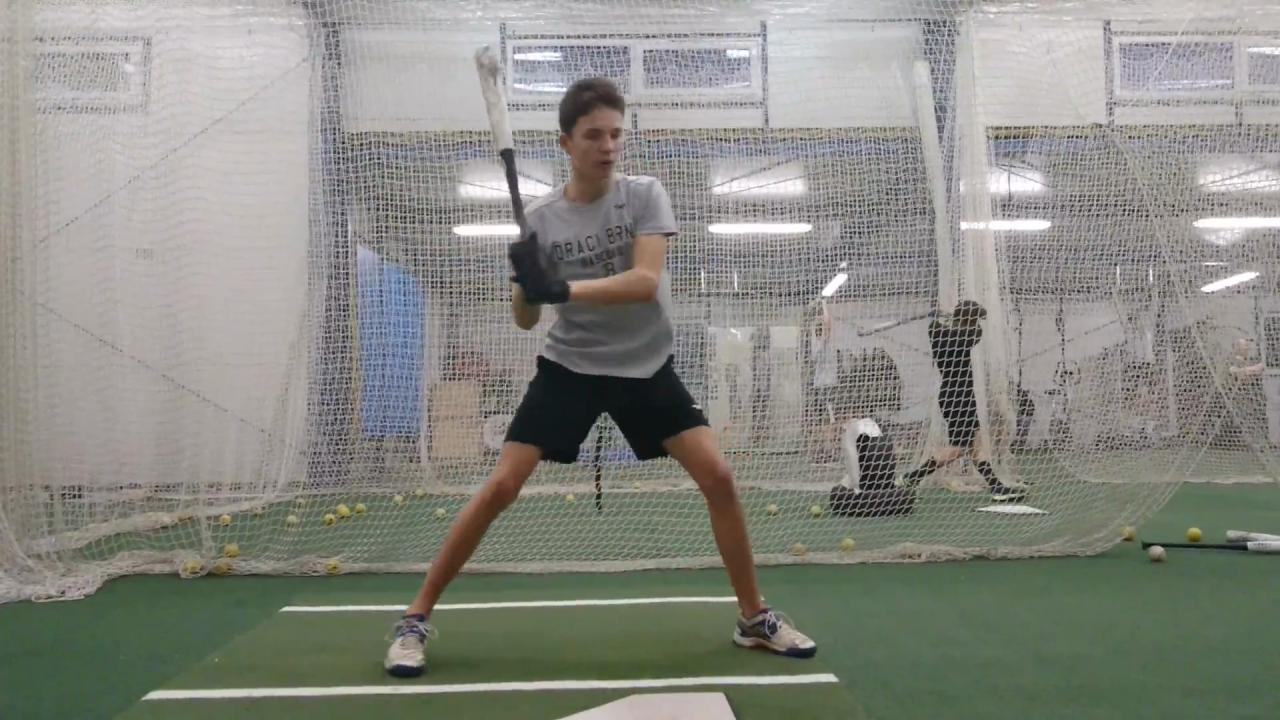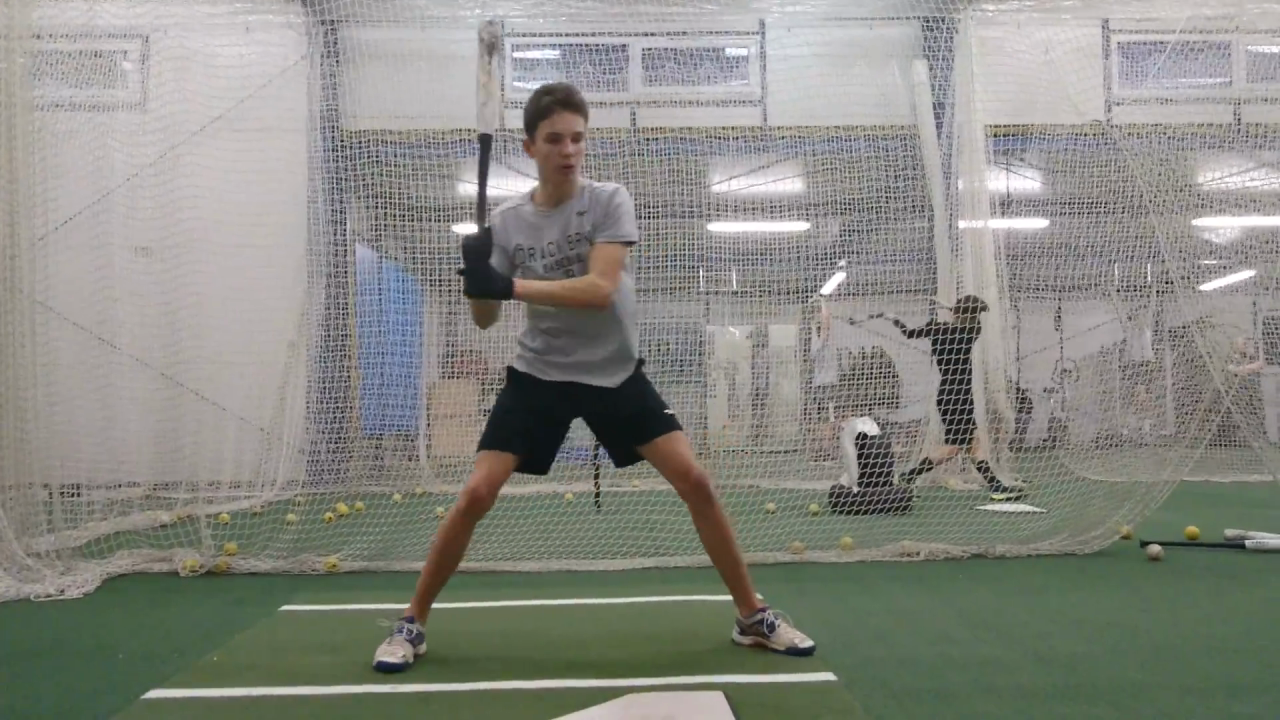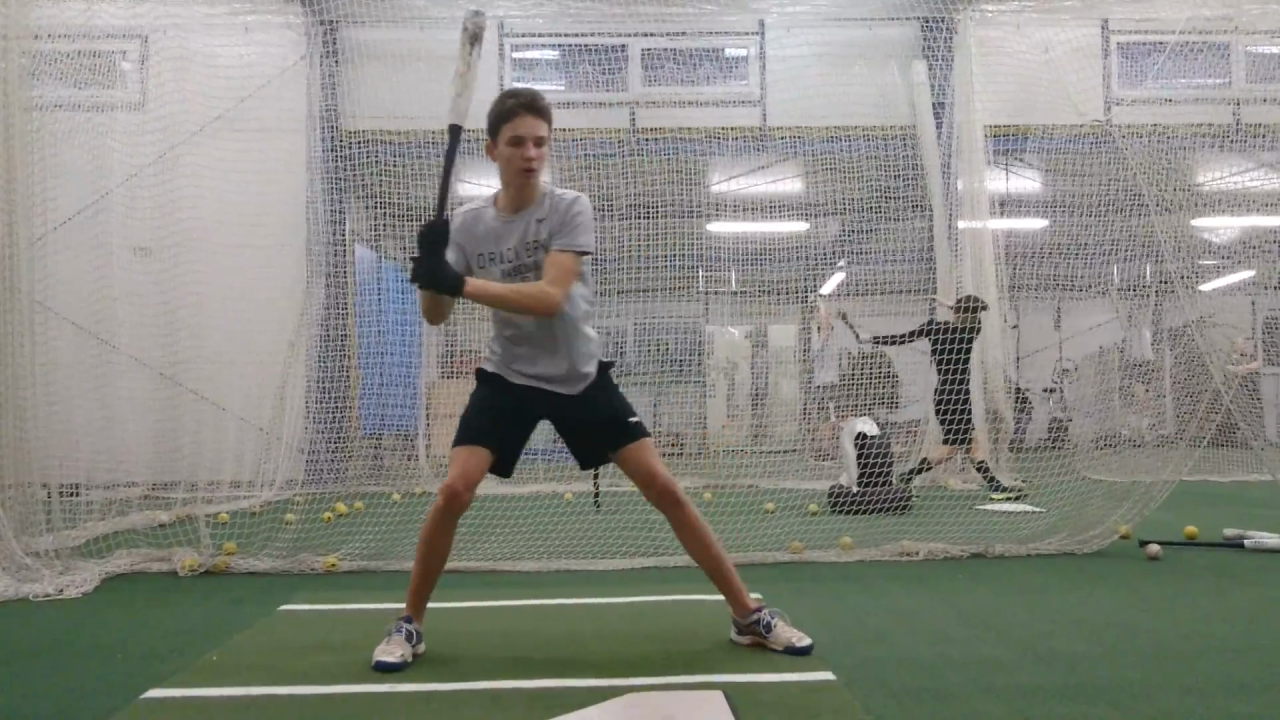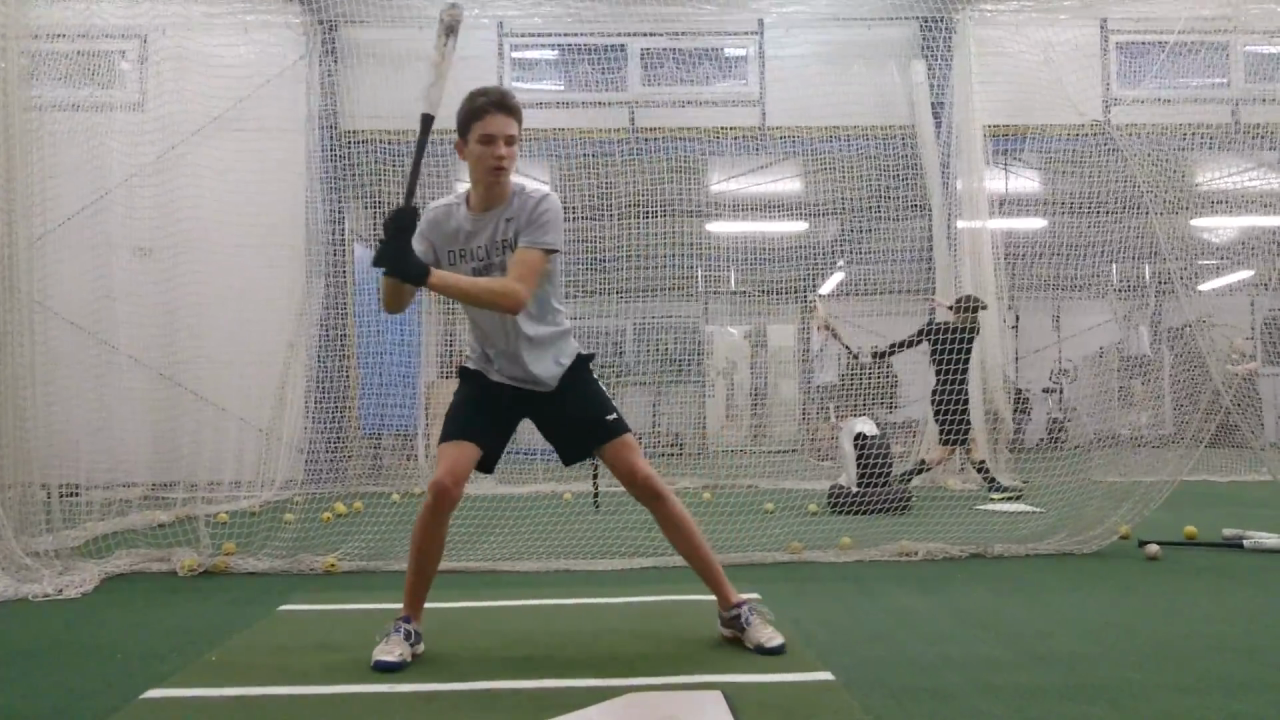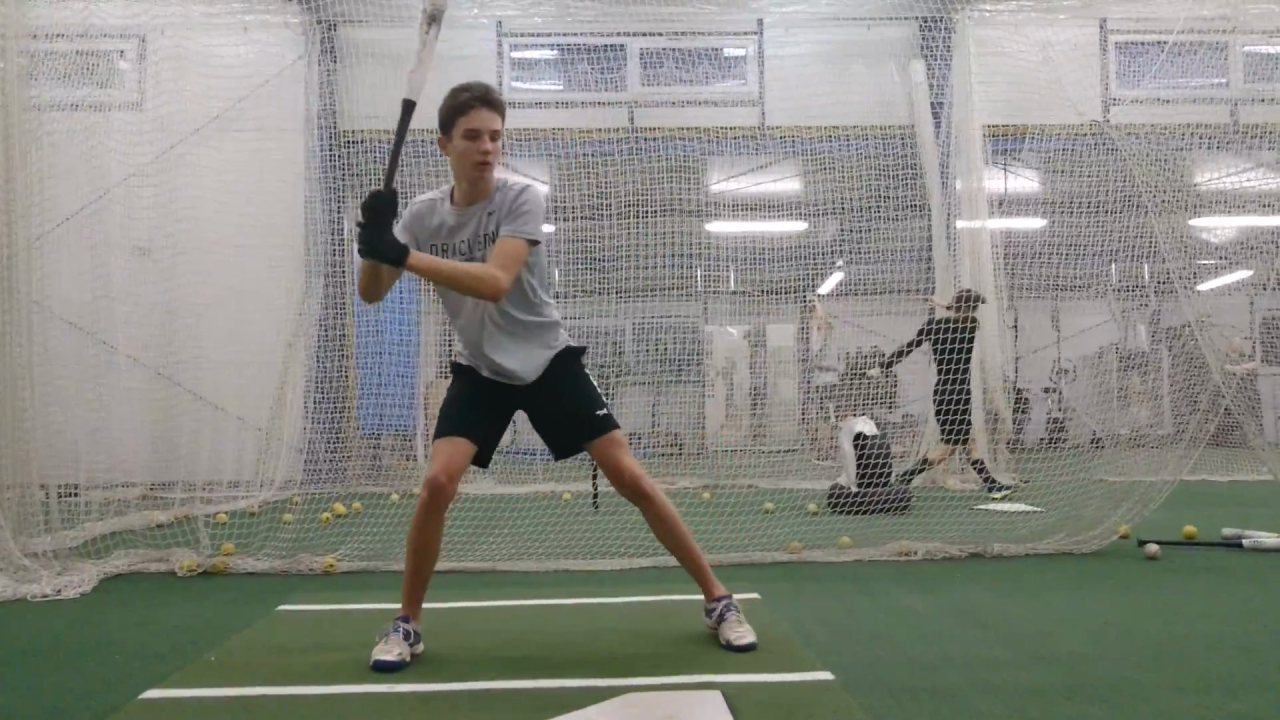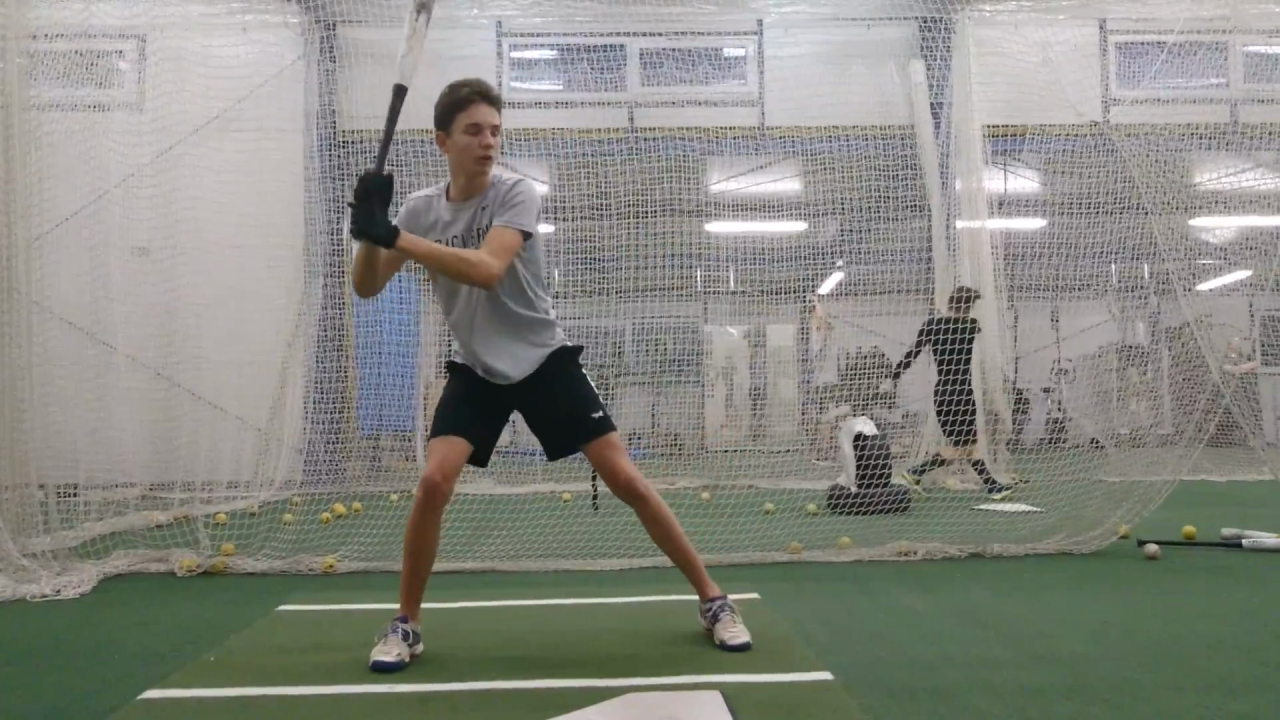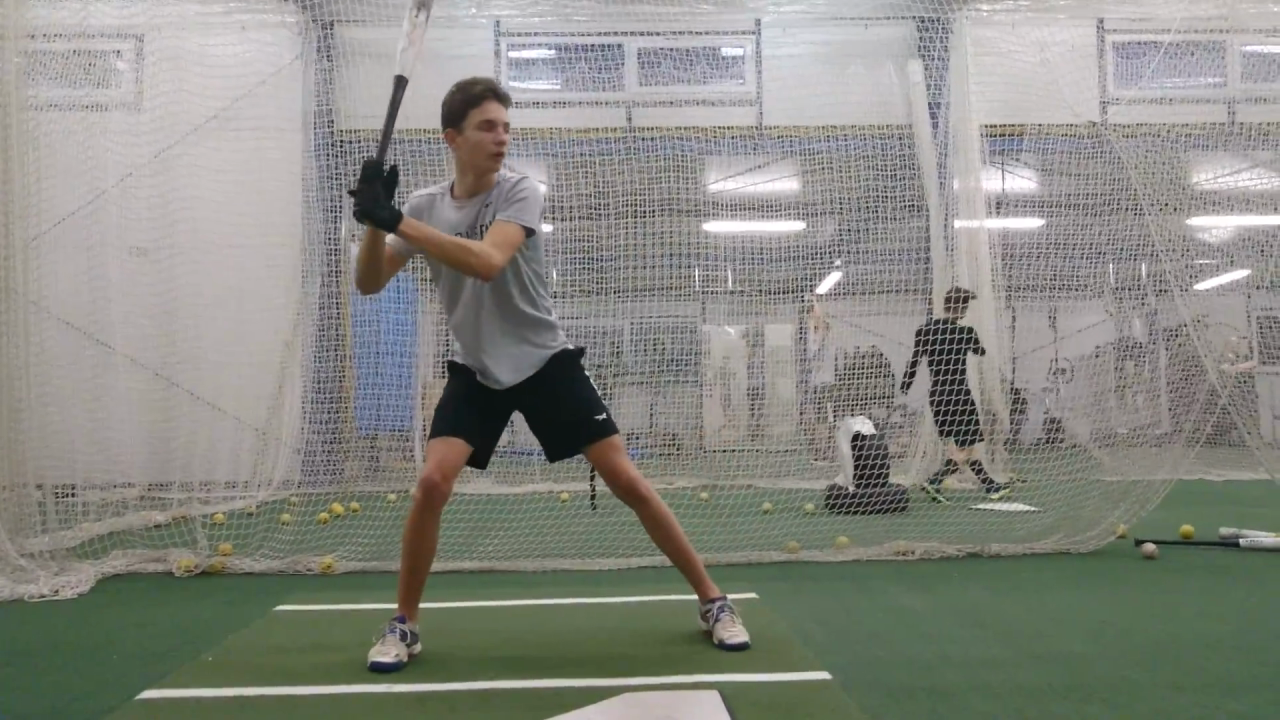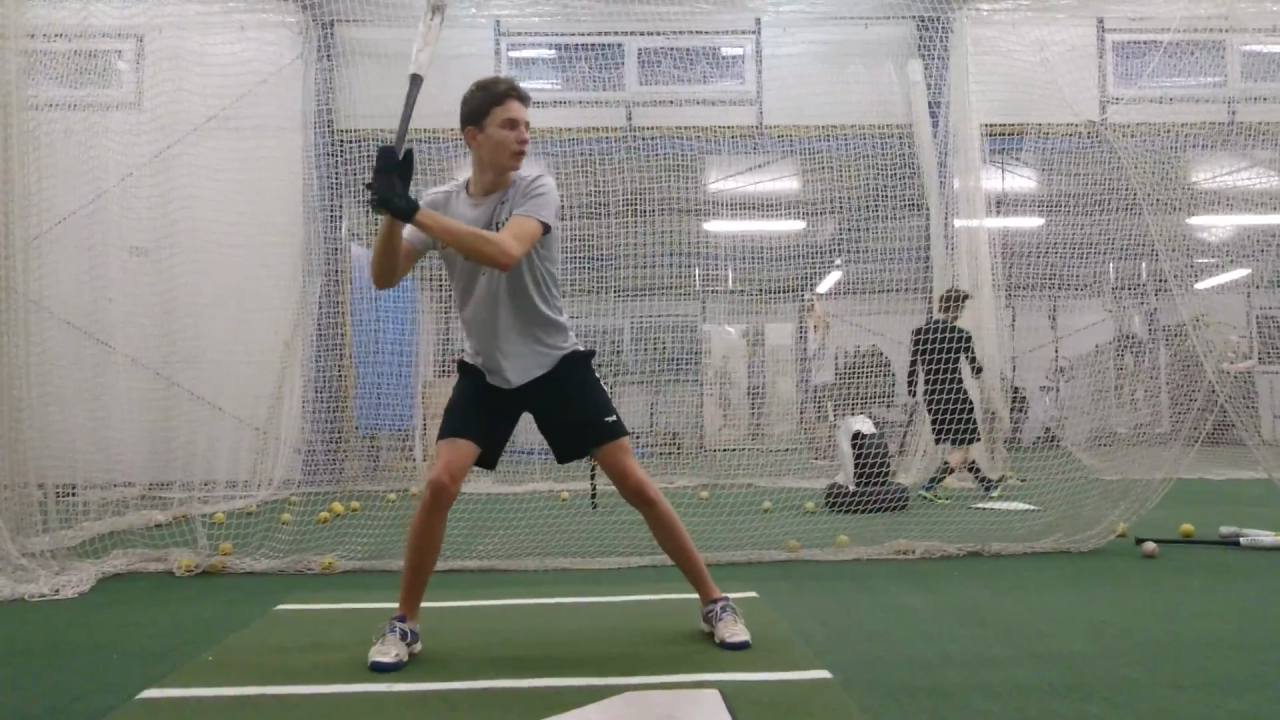
dt=0.1s
person 1, frame 1
left shoulder: (645, 193)
right shoulder: (542, 216)
left elbow: (649, 280)
right elbow: (525, 319)
left wrist: (568, 289)
right wrist: (526, 283)
left hip: (645, 365)
right hip: (568, 369)
left knee: (717, 477)
right knee: (500, 487)
left ankle: (755, 617)
right ankle: (416, 618)
person 1, frame 2
left shoulder: (610, 201)
right shoulder: (505, 220)
left elbow: (599, 292)
right elbow: (483, 319)
left wrist: (510, 285)
right wrist: (478, 278)
left hip: (614, 371)
right hip: (537, 375)
left knee: (694, 483)
right knee: (476, 495)
left ankle: (753, 615)
right ankle: (412, 622)
person 1, frame 3
left shoulder: (571, 208)
right shoulder: (468, 223)
left elbow: (550, 299)
right elbow: (434, 315)
left wrist: (462, 283)
right wrist: (432, 275)
left hip: (578, 375)
right hip: (506, 378)
left knee: (663, 487)
right knee: (454, 490)
left ankle: (748, 614)
right ankle: (410, 623)
person 1, frame 4
left shoulder: (539, 206)
right shoulder: (439, 219)
left elbow: (513, 295)
right elbow: (394, 304)
left wrist: (424, 271)
right wrist: (394, 259)
left hip: (557, 368)
right hip: (488, 374)
left knee: (643, 480)
right knee: (443, 486)
left ankle: (733, 607)
right ankle: (408, 623)
person 1, frame 5
left shoulder: (522, 199)
right shoulder: (423, 213)
left elbow: (496, 283)
right elbow: (369, 294)
left wrist: (405, 256)
right wrist: (375, 245)
left hip: (547, 360)
right hip: (479, 370)
left knee: (630, 477)
right knee: (437, 483)
left ankle: (717, 599)
right ankle: (407, 623)
person 1, frame 6
left shoulder: (517, 193)
right shoulder: (421, 209)
left elbow: (486, 270)
right elbow: (365, 287)
left wrist: (394, 232)
right wrist: (370, 230)
left hip: (543, 360)
right hip: (476, 369)
left knee: (626, 479)
right knee: (434, 483)
left ankle: (712, 599)
right ankle: (406, 623)
person 1, frame 7
left shoulder: (521, 191)
right shoulder: (426, 206)
left elbow: (488, 263)
right elbow: (368, 284)
left wrist: (397, 221)
right wrist: (374, 218)
left hip: (546, 361)
right hip: (476, 371)
left knee: (627, 481)
right knee: (432, 483)
left ankle: (712, 600)
right ankle: (404, 623)
person 1, frame 8
left shoulder: (538, 190)
right shoulder: (441, 201)
left elbow: (506, 251)
right elbow: (384, 277)
left wrist: (415, 206)
right wrist: (394, 210)
left hip: (555, 362)
right hip: (486, 368)
left knee: (636, 485)
right knee: (439, 485)
left ankle: (713, 601)
right ankle: (404, 622)
person 2, frame 1
left shoulder: (936, 330)
right shoulder: (962, 336)
right elbow: (976, 331)
left hip: (955, 395)
right hip: (957, 397)
left knee: (973, 443)
right knee: (956, 448)
left ankle: (997, 487)
right ankle: (910, 479)
person 2, frame 2
left shoulder: (934, 328)
right shoulder: (973, 331)
left elbow: (911, 334)
left wrist: (895, 320)
right wrist: (968, 312)
left hip: (948, 393)
right hip: (954, 396)
left knee: (972, 442)
right knee: (953, 447)
left ankle: (995, 486)
right ankle: (907, 478)
person 2, frame 3
left shoulder: (933, 327)
right shoulder: (970, 331)
left elbow: (898, 339)
right elbow: (975, 322)
left wrist: (868, 339)
right wrist: (955, 308)
left hip: (946, 394)
right hip: (956, 396)
left knee: (972, 443)
right knee: (951, 447)
left ankle: (995, 486)
right ankle: (905, 479)
person 2, frame 4
left shoulder: (932, 328)
right shoulder: (970, 330)
left elbow: (902, 344)
right elbow: (970, 322)
left wrist: (875, 356)
right wrist: (954, 310)
left hip: (942, 394)
right hip: (953, 396)
left knee: (969, 442)
right knee: (948, 448)
left ankle: (994, 486)
right ankle: (902, 480)
person 2, frame 5
left shoulder: (932, 326)
right shoulder: (971, 326)
left elbow: (906, 349)
left wrist: (882, 368)
right wrist: (959, 309)
left hip: (944, 391)
right hip: (957, 393)
left knee: (968, 440)
right knee: (948, 447)
left ankle: (992, 485)
right ankle: (903, 479)
person 2, frame 6
left shoulder: (930, 325)
right shoulder: (970, 326)
left elbow: (911, 354)
left wrist: (893, 378)
right wrist: (962, 315)
left hip: (942, 391)
right hip: (960, 392)
left knee: (966, 442)
right knee: (960, 446)
left ankle: (991, 486)
right ankle: (917, 472)
person 2, frame 7
left shoulder: (924, 329)
right shoulder: (965, 332)
left elbow: (914, 361)
right elbow: (981, 351)
left wrist: (903, 389)
left hip: (936, 394)
right hip: (957, 394)
left knee: (960, 444)
right knee: (966, 447)
left ankle: (990, 485)
right ankle: (934, 482)
person 2, frame 8
left shoulder: (919, 332)
right shoulder: (961, 335)
left elbow: (912, 367)
right elbow: (975, 366)
left wrist: (913, 394)
right wrist: (978, 370)
left hip: (930, 395)
right hip: (952, 394)
left knee: (954, 445)
right knee: (961, 448)
left ankle: (987, 484)
right ankle: (931, 486)
